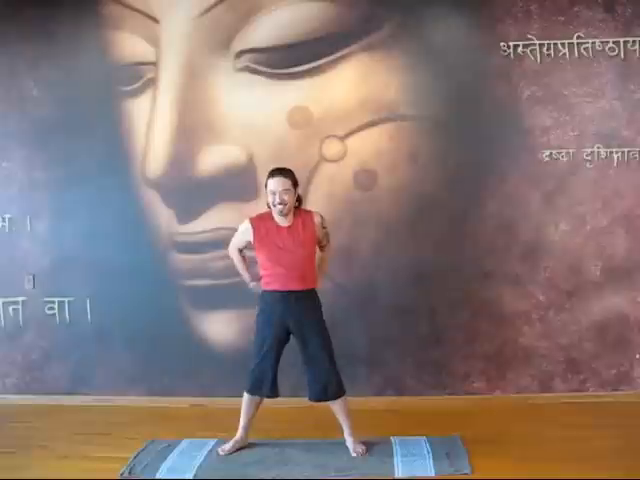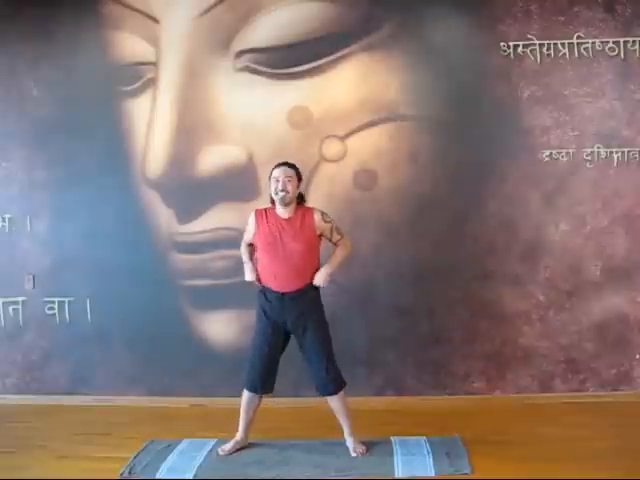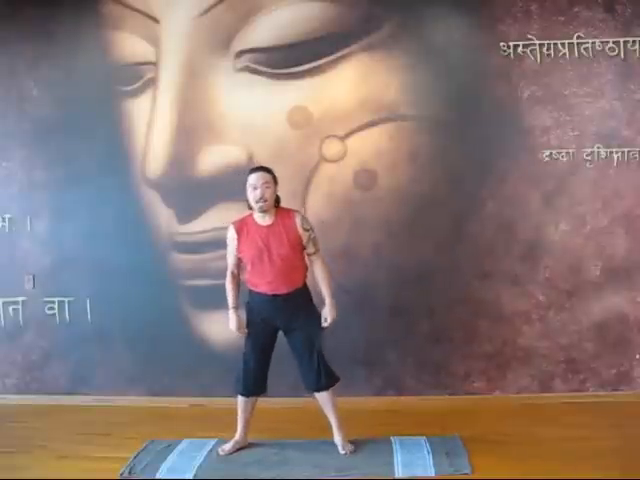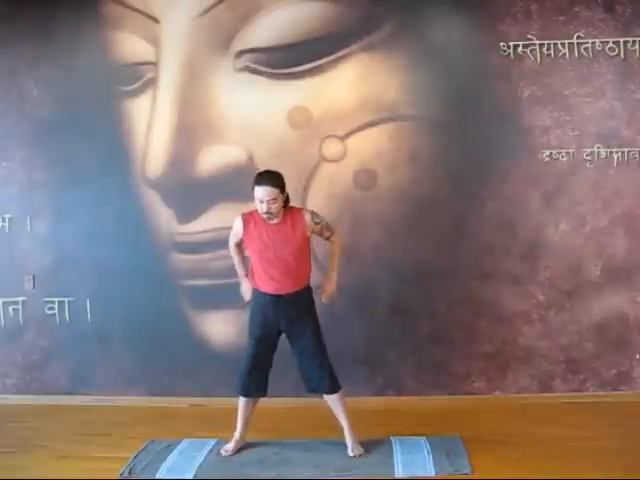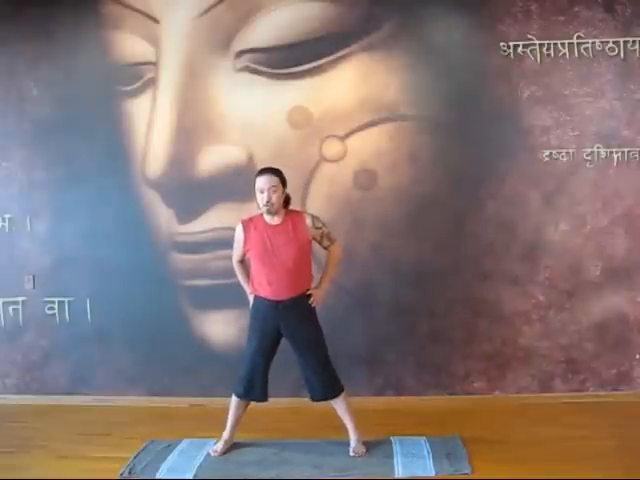
dt=1s
person 1, frame 1
left shoulder: (314, 221)
right shoulder: (253, 225)
left elbow: (325, 248)
right elbow: (233, 250)
right wrist: (249, 280)
left hip: (307, 303)
right hip: (272, 304)
left knee: (326, 371)
right knee: (261, 371)
left ankle: (349, 435)
right ankle: (241, 435)
person 1, frame 2
left shoulder: (315, 218)
right shoulder: (258, 218)
left elbow: (344, 243)
right elbow: (246, 244)
left wrist: (327, 269)
right wrist: (248, 266)
left hip: (306, 303)
right hip: (270, 304)
left knee: (326, 370)
right knee: (258, 371)
left ankle: (349, 435)
right ankle: (241, 435)
person 1, frame 3
left shoulder: (295, 220)
right shoulder: (237, 230)
left elbow: (315, 260)
right elbow: (232, 273)
left wrist: (329, 301)
right wrist: (233, 310)
left hip: (297, 302)
right hip: (260, 305)
left knee: (316, 367)
right knee: (250, 371)
left ankle: (338, 433)
right ankle: (240, 435)
person 1, frame 4
left shoulder: (305, 218)
right shoulder: (243, 222)
left elbow: (334, 237)
right elbow: (233, 245)
left wrist: (331, 278)
right wrist: (244, 279)
left hip: (299, 302)
right hip: (264, 304)
left knee: (320, 368)
right knee: (252, 370)
left ankle: (349, 433)
right ankle: (239, 435)
person 1, frame 5
left shoulder: (306, 222)
right shoulder: (245, 229)
left elbow: (334, 248)
right elbow: (237, 261)
left wrist: (322, 287)
right wrist: (250, 292)
left hip: (300, 307)
right hip: (264, 309)
left knee: (321, 371)
right knee: (250, 373)
left ankle: (354, 433)
right ankle: (227, 436)
